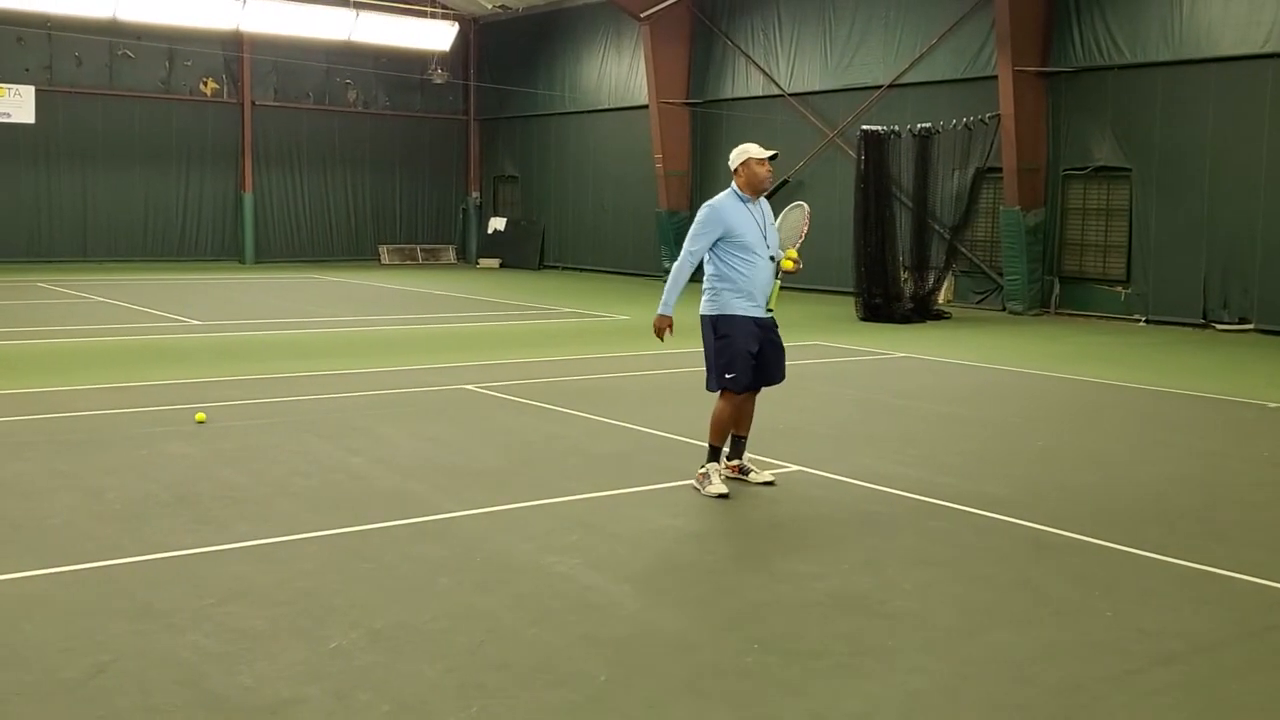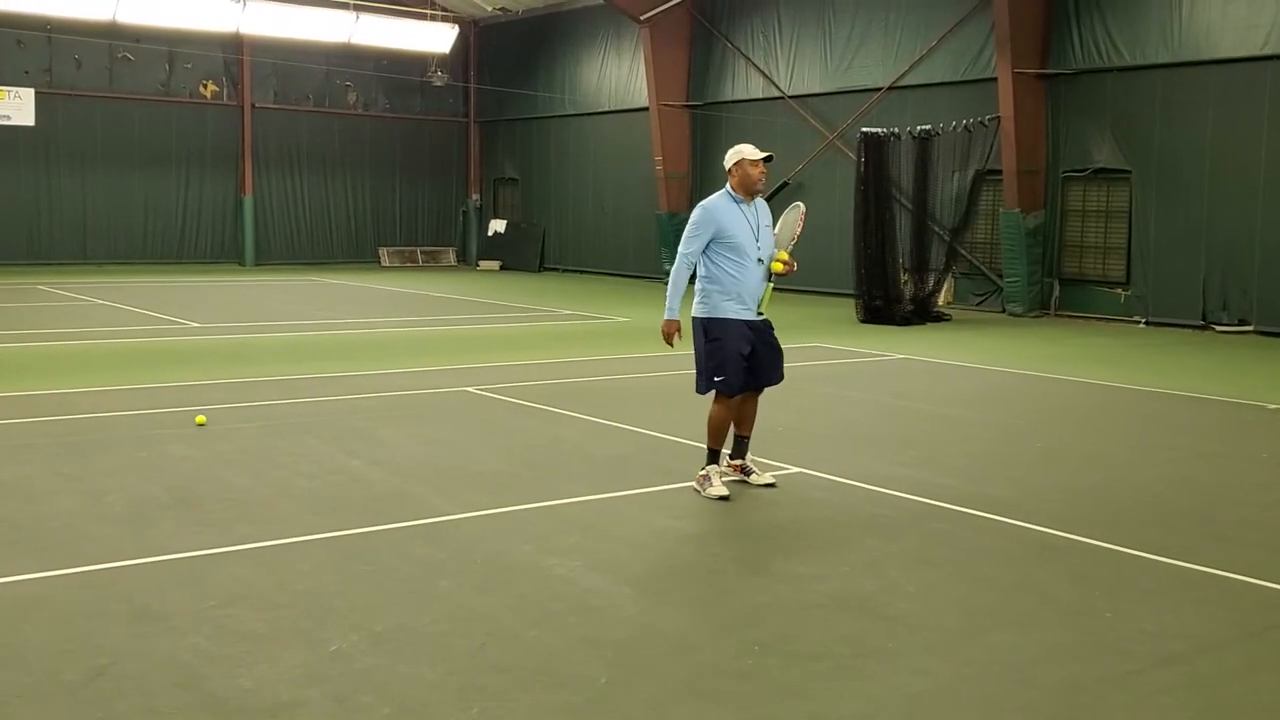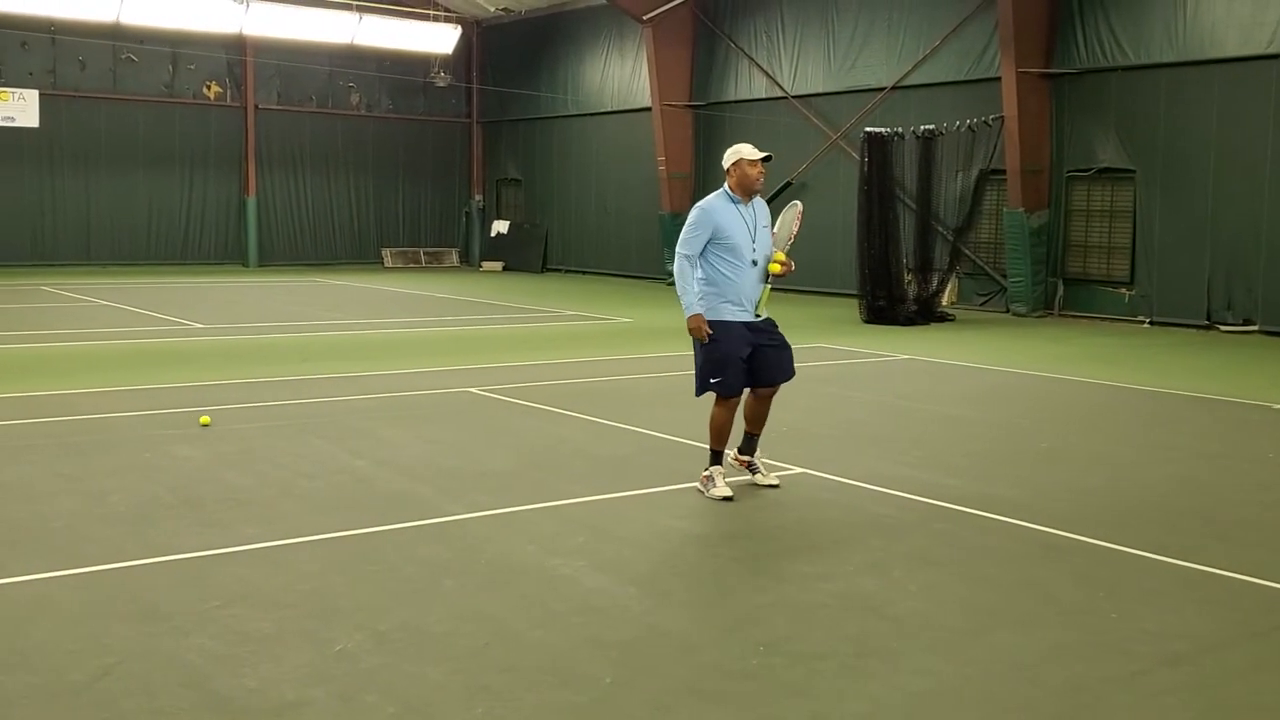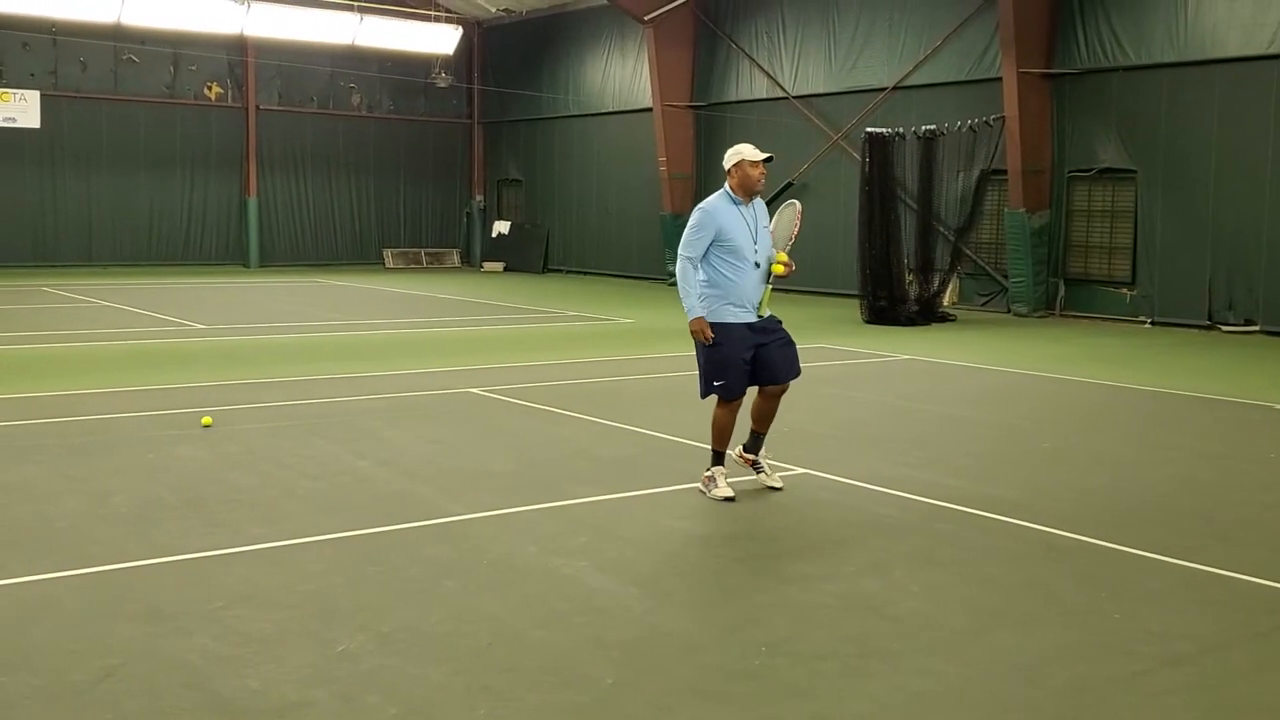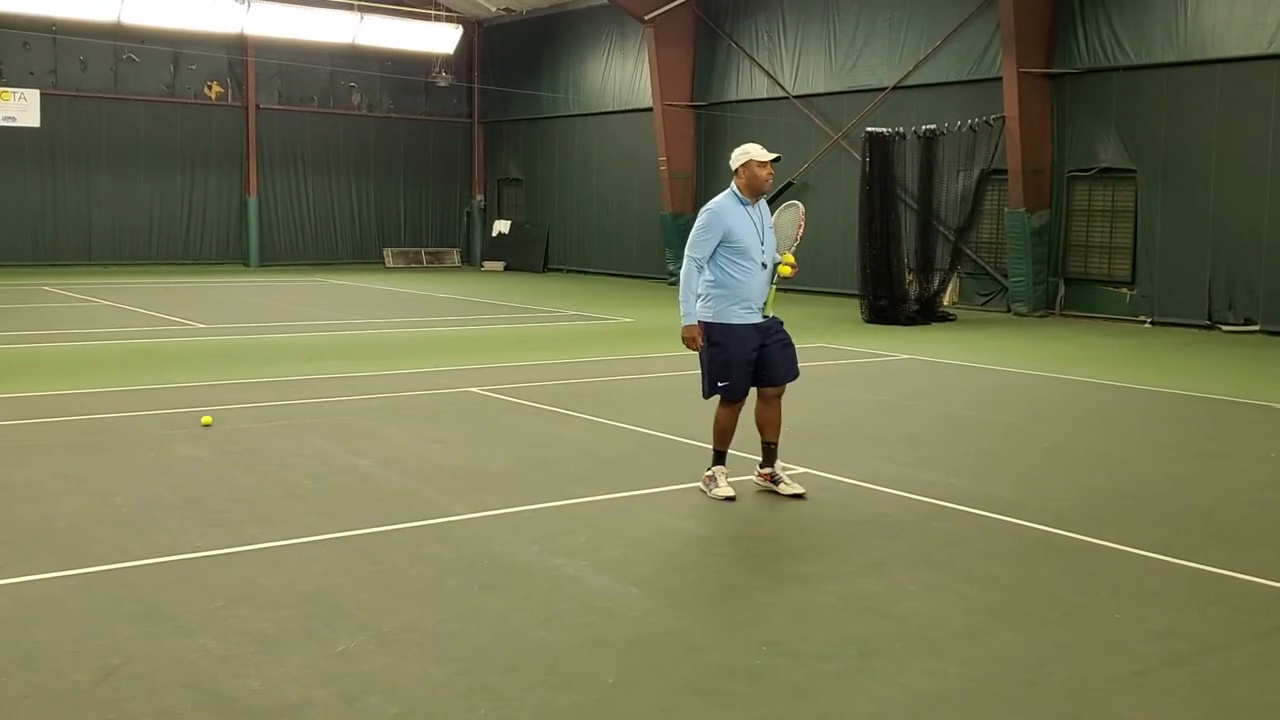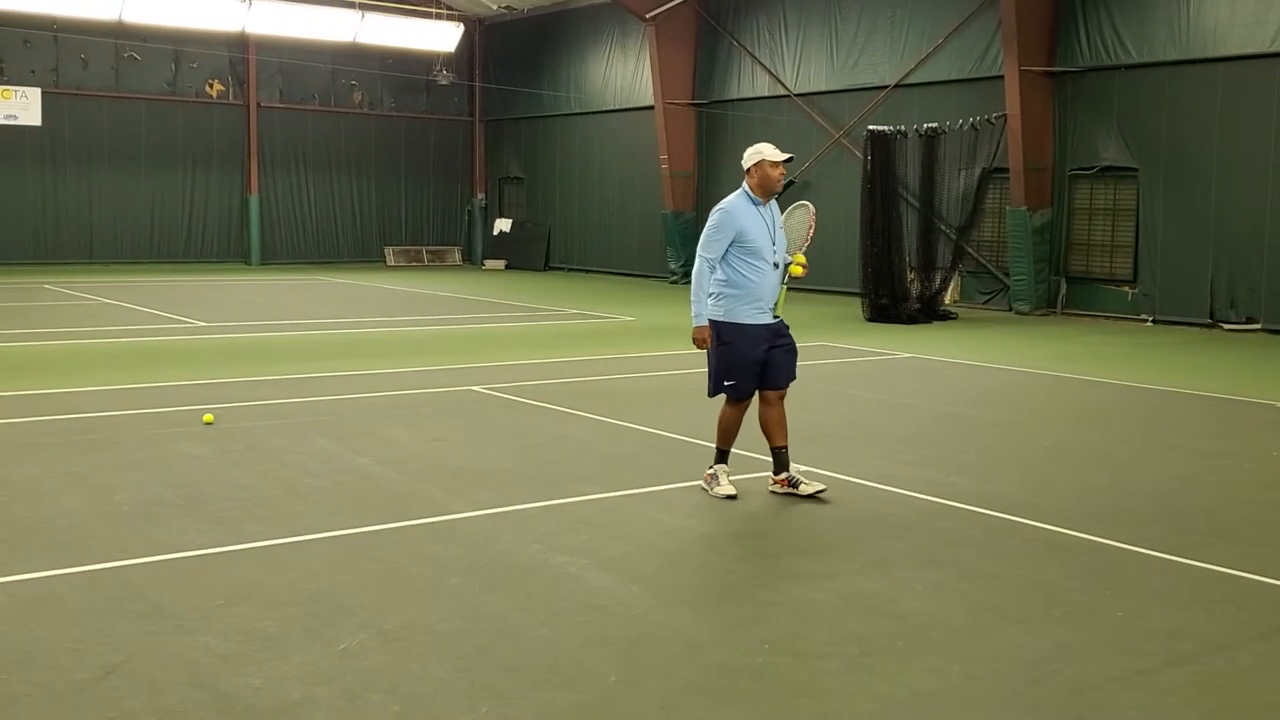
dt=0.2s
person 1, frame 1
left shoulder: (764, 207)
right shoulder: (718, 209)
right elbow: (687, 259)
left wrist: (786, 262)
right wrist: (666, 308)
left hip: (759, 315)
right hip: (728, 315)
left knee: (751, 388)
right knee: (732, 392)
left ankle: (735, 460)
right ankle: (709, 468)
person 1, frame 2
left shoulder: (762, 208)
right shoulder: (711, 209)
right elbow: (684, 261)
left wrist: (781, 264)
right wrist: (671, 312)
left hip: (754, 317)
right hip: (721, 318)
left knee: (752, 389)
right knee: (728, 394)
left ankle: (738, 460)
right ankle: (709, 470)
person 1, frame 3
left shoulder: (762, 208)
right shoulder: (709, 210)
right elbow: (683, 260)
left wrist: (780, 265)
right wrist: (691, 311)
left hip: (757, 318)
right hip: (720, 320)
left knee: (767, 387)
right knee: (728, 395)
left ankle: (746, 454)
right ankle: (712, 471)
person 1, frame 4
left shoulder: (760, 208)
right shoulder: (710, 211)
right elbow: (685, 262)
left wrist: (780, 264)
right wrist: (694, 313)
left hip: (760, 318)
right hip: (722, 322)
left knee: (777, 384)
right knee: (731, 398)
left ankle: (752, 451)
right ankle: (714, 471)
person 1, frame 5
left shoulder: (762, 208)
right shoulder: (717, 211)
right elbow: (691, 264)
left wrist: (781, 263)
right wrist: (689, 319)
left hip: (762, 319)
right hip: (726, 323)
left knee: (773, 390)
right knee: (733, 398)
left ankle: (768, 469)
right ankle: (715, 471)
person 1, frame 6
left shoulder: (772, 207)
right shoulder: (729, 211)
right elbow: (703, 264)
left wrist: (791, 263)
right wrist: (700, 320)
left hip: (770, 321)
right hip: (735, 323)
left knee: (774, 395)
right knee: (739, 398)
left ankle: (782, 474)
right ankle: (717, 469)
